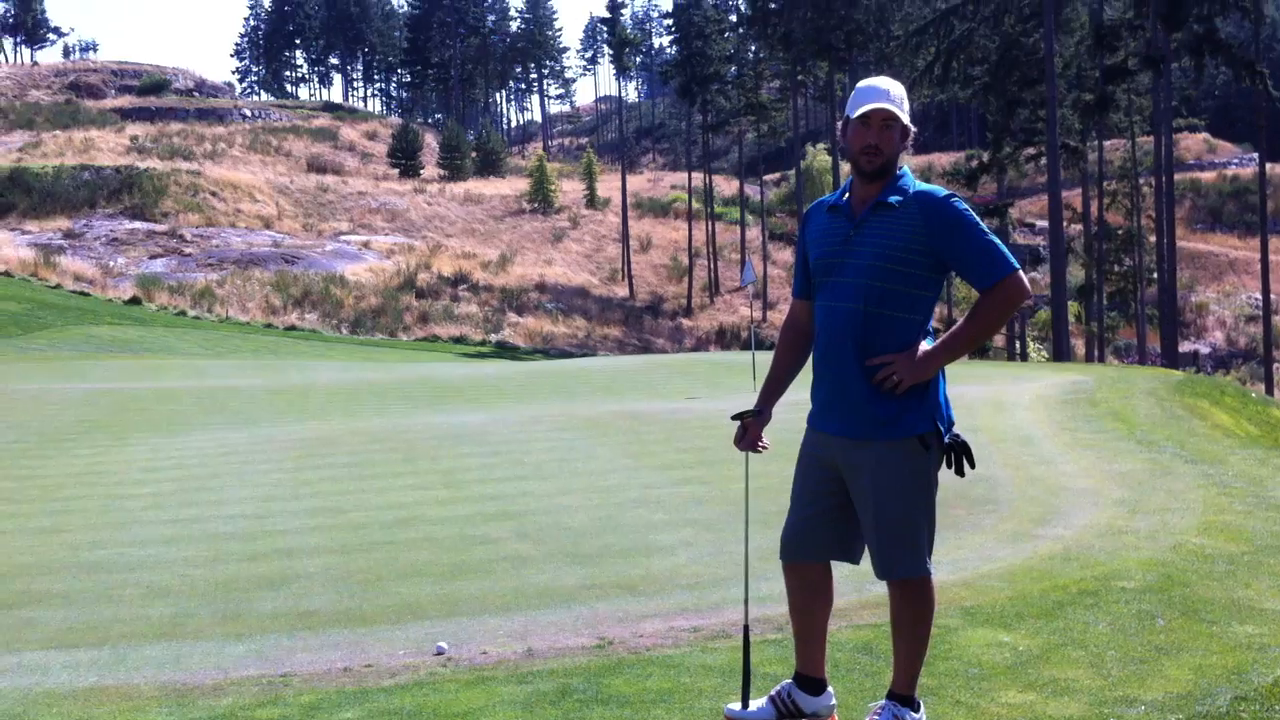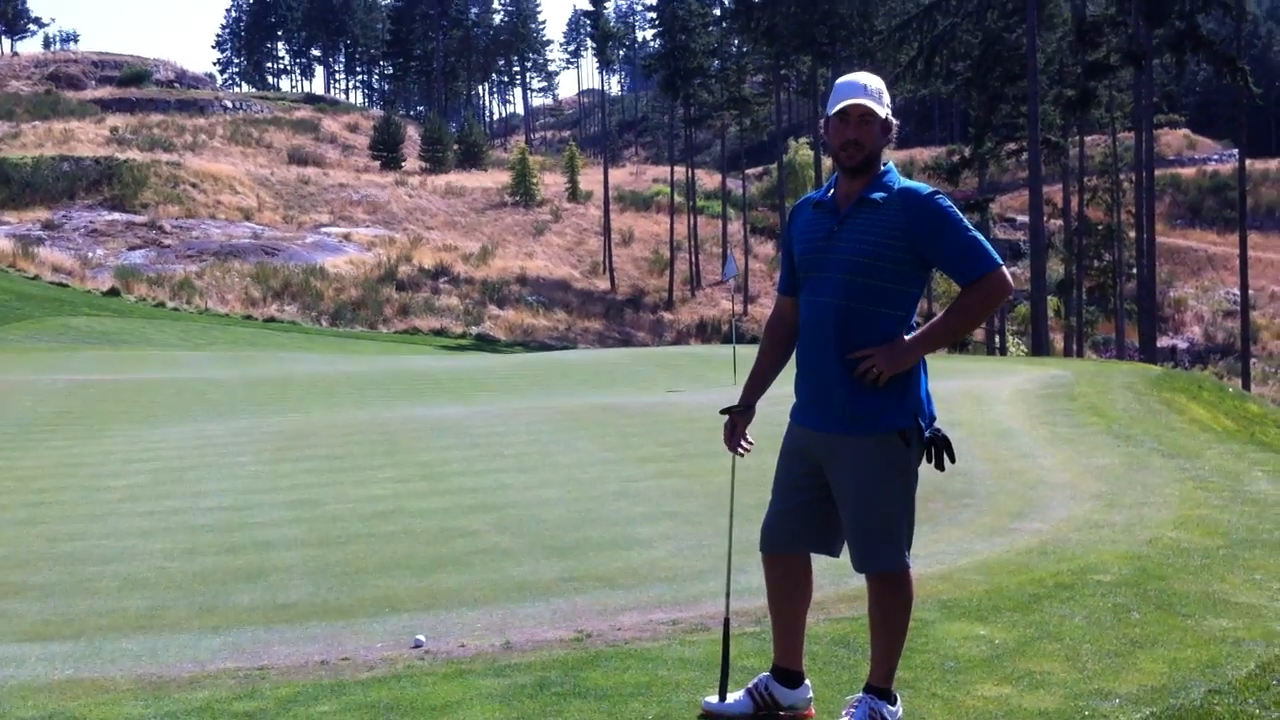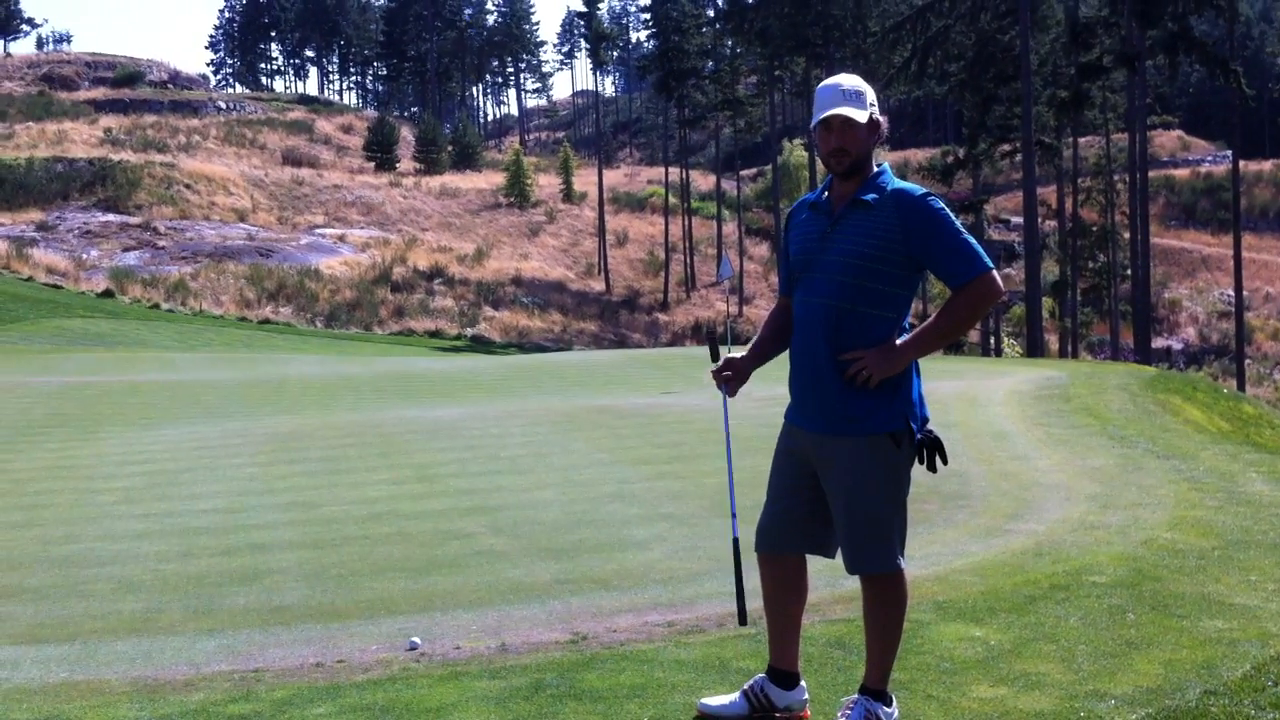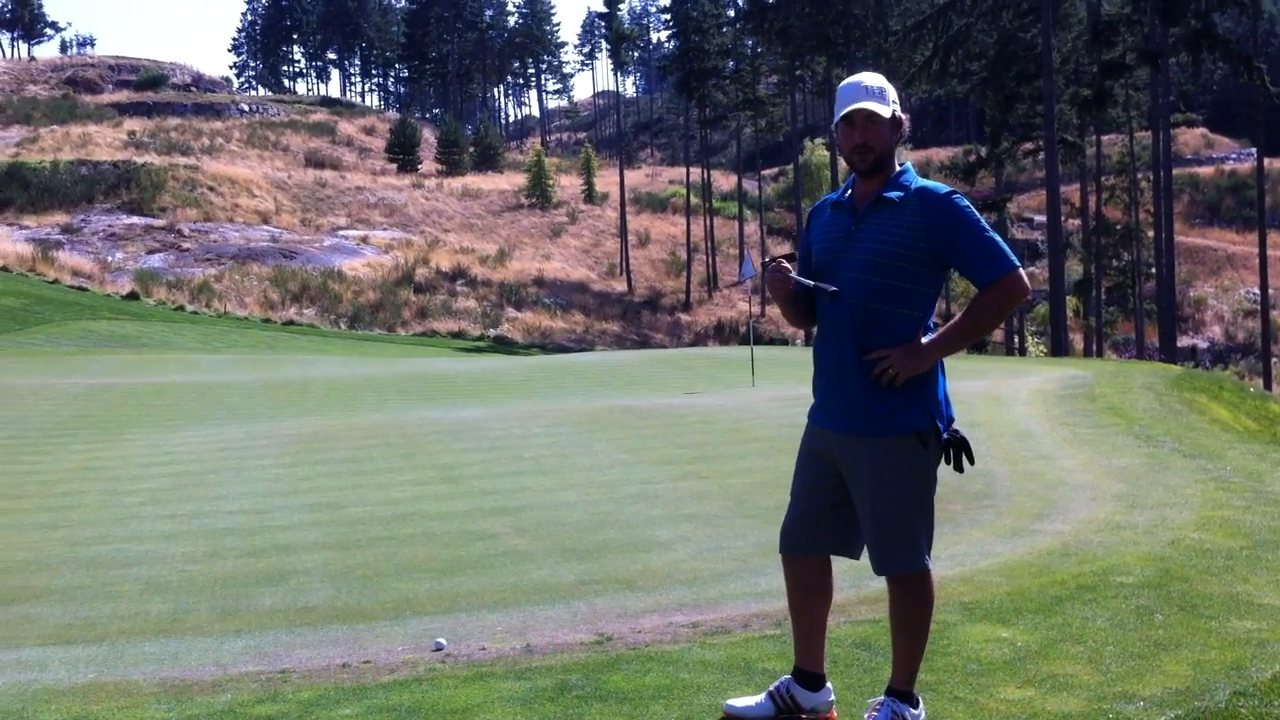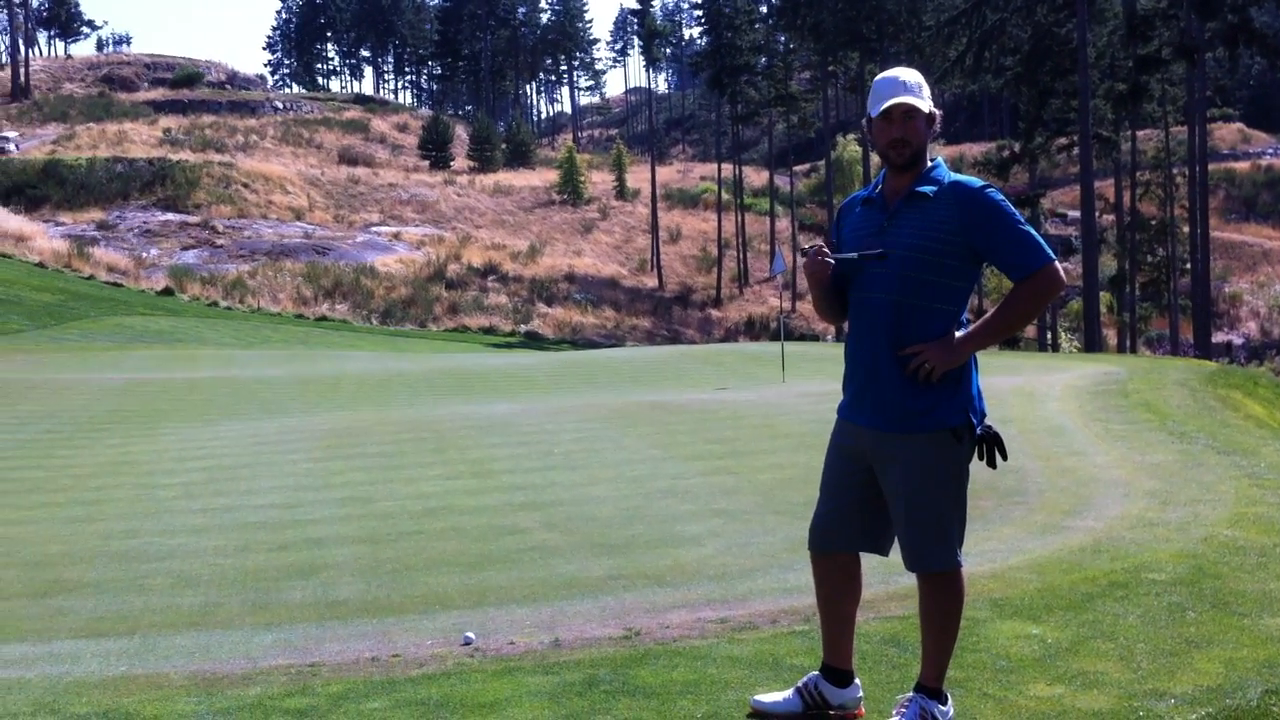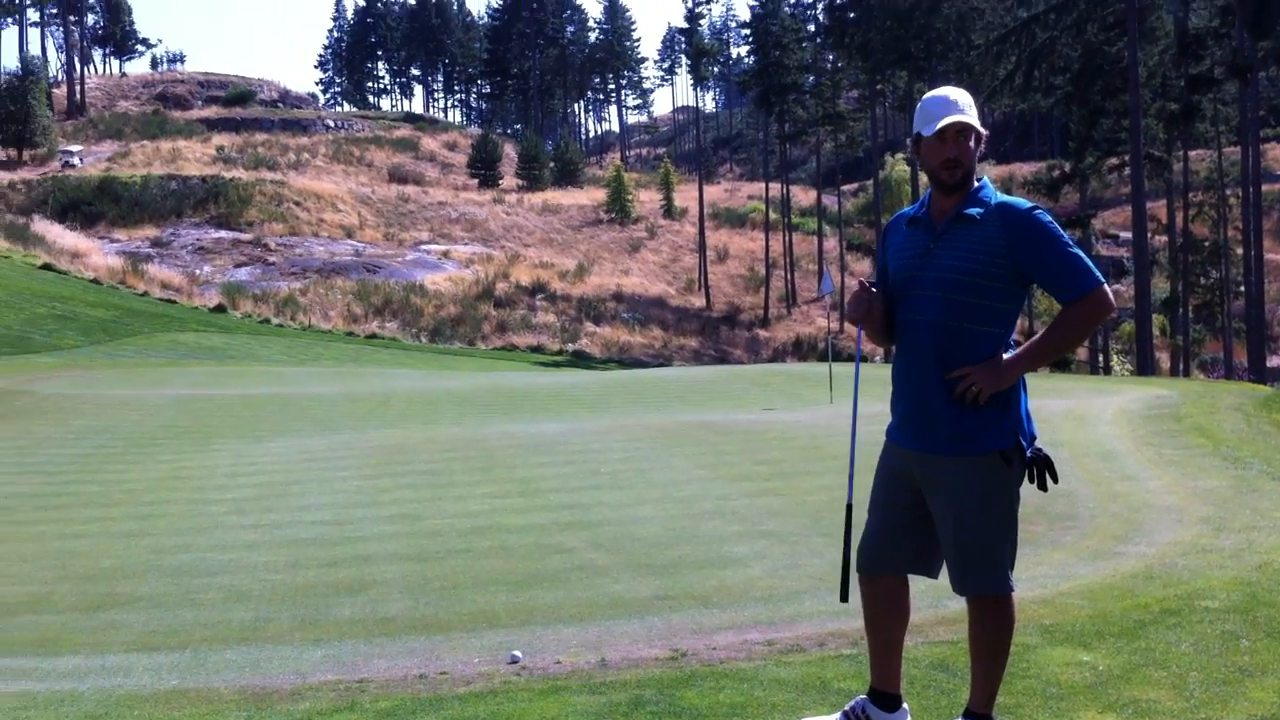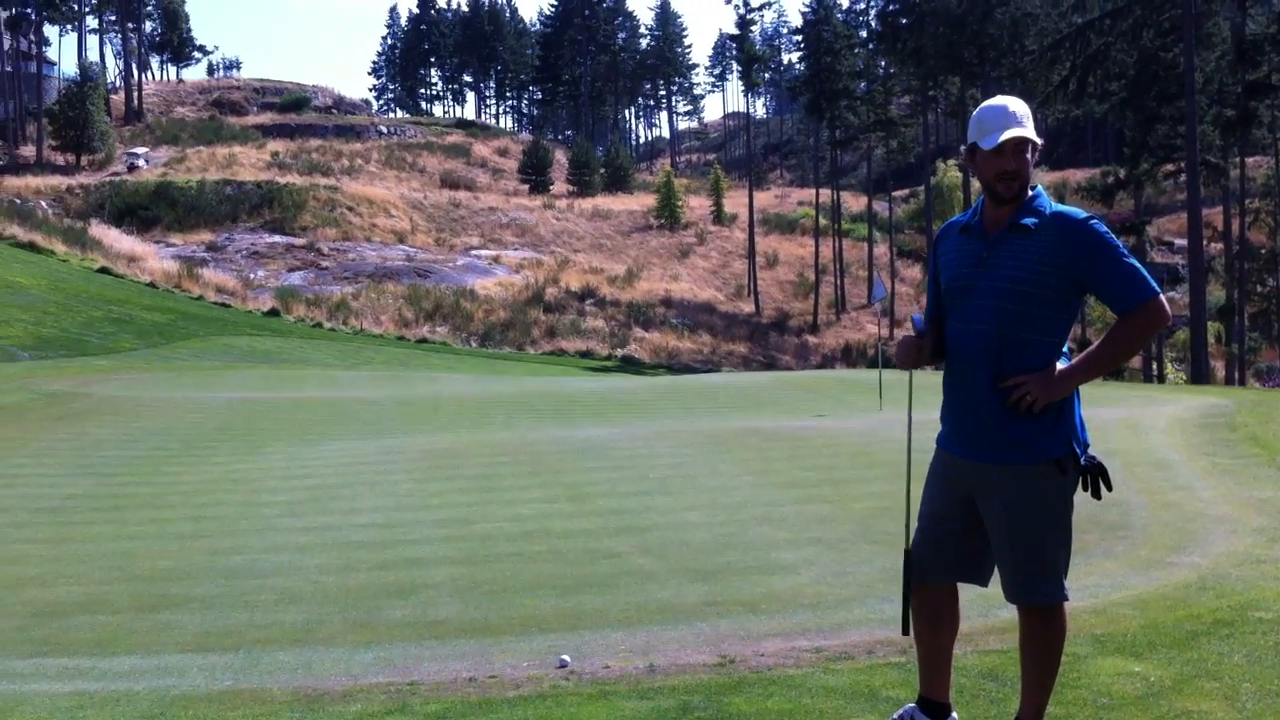
dt=0.5s
person 1, frame 1
left shoulder: (934, 210)
right shoulder: (818, 217)
left elbow: (1011, 289)
left wrist: (934, 356)
right wrist: (764, 405)
left hip: (899, 428)
right hip: (826, 425)
left knee: (904, 567)
right knee: (802, 553)
person 1, frame 2
left shoulder: (917, 207)
right shoulder: (804, 213)
left elbow: (994, 284)
left wrist: (913, 346)
right wrist: (748, 400)
left hip: (881, 423)
right hip: (809, 418)
left knee: (883, 562)
right knee: (782, 545)
person 1, frame 3
left shoulder: (910, 208)
right shoulder: (801, 215)
left elbow: (983, 288)
left wrist: (903, 351)
right wrist: (749, 359)
left hip: (873, 424)
right hip: (803, 420)
left knee: (877, 562)
right knee: (776, 546)
person 1, frame 4
left shoulder: (934, 206)
right shoulder: (822, 214)
left elbow: (1010, 285)
left wrist: (931, 348)
right wrist: (783, 292)
left hip: (899, 424)
right hip: (828, 419)
left knee: (904, 563)
right knee: (801, 547)
person 1, frame 5
left shoulder: (969, 200)
right shoulder: (853, 209)
left elbow: (1046, 278)
left wrist: (967, 342)
right wrist: (819, 281)
left hip: (932, 419)
right hip: (858, 415)
left knee: (935, 560)
right knee: (830, 544)
person 1, frame 6
left shoulder: (1015, 222)
right shoulder: (898, 229)
left elbow: (1095, 302)
left wrist: (1013, 365)
right wrist: (866, 314)
left hip: (980, 442)
right hip: (907, 437)
left knee: (984, 585)
right knee: (878, 568)
person 1, frame 7
left shoulder: (1073, 231)
right shoulder: (949, 238)
left elbow: (1152, 312)
left wrist: (1070, 375)
right wrist: (917, 348)
left hip: (1035, 452)
right hip: (958, 445)
left knee: (1037, 594)
right knee: (927, 574)
